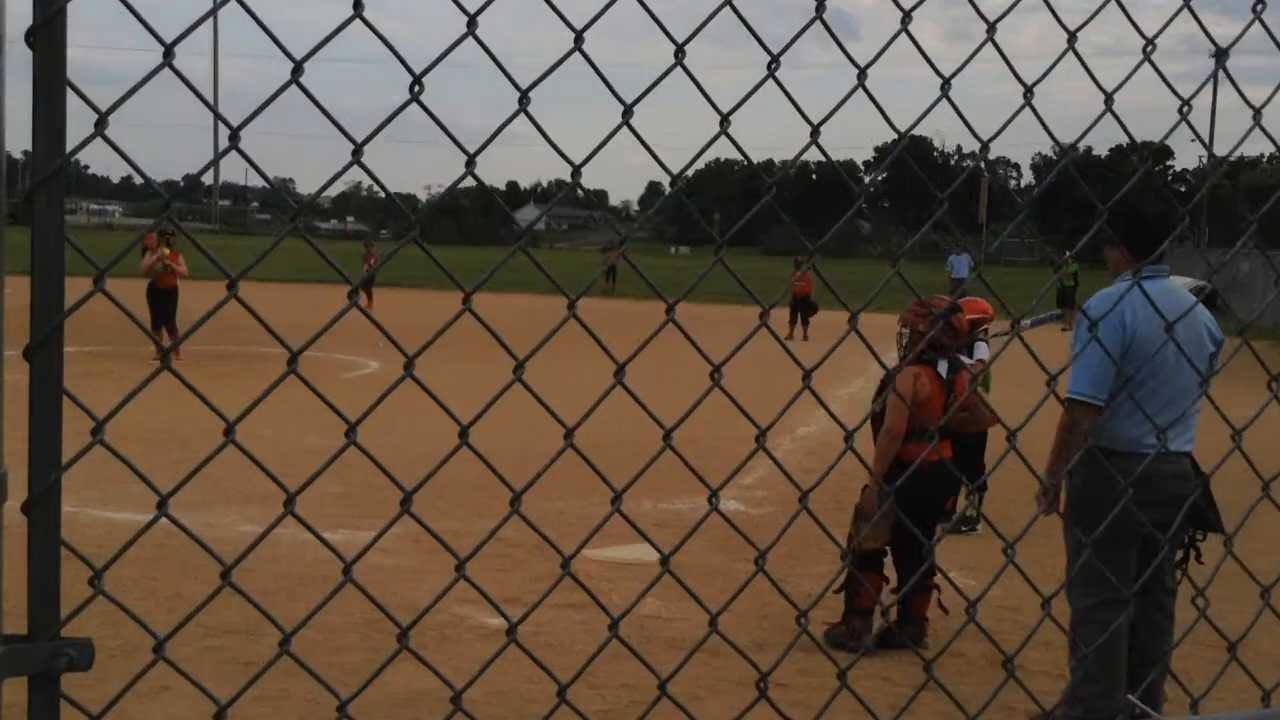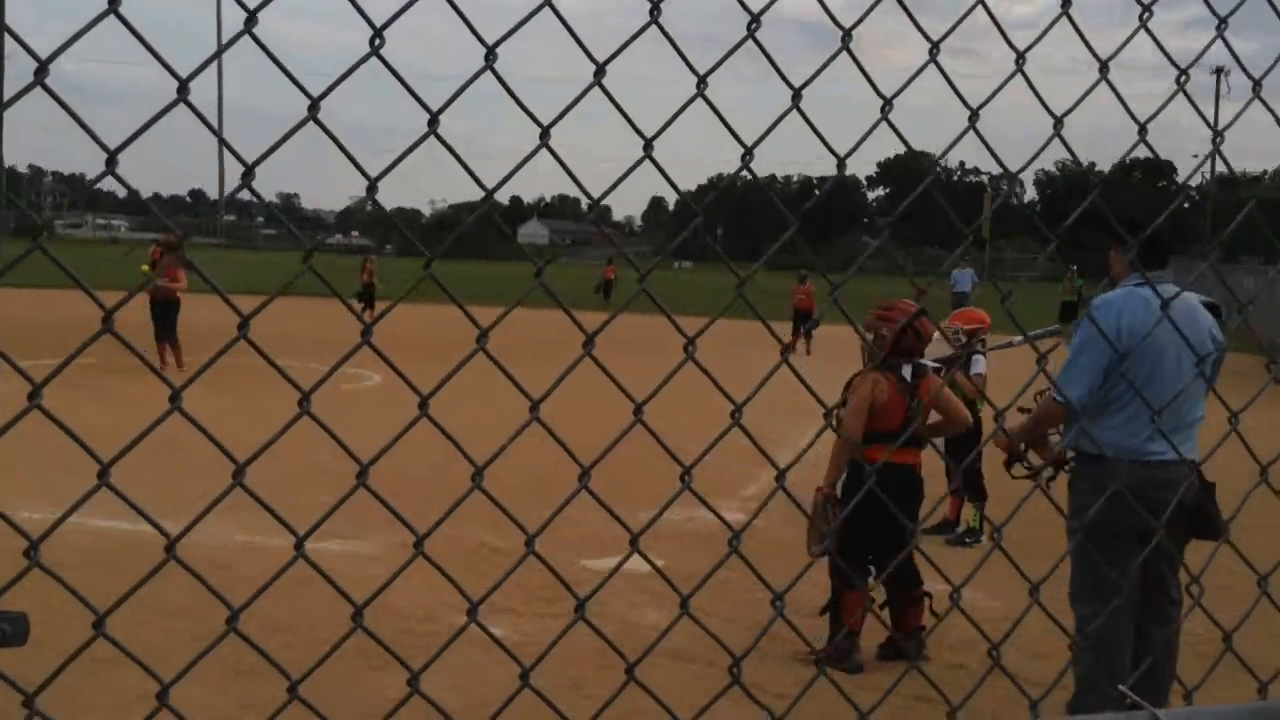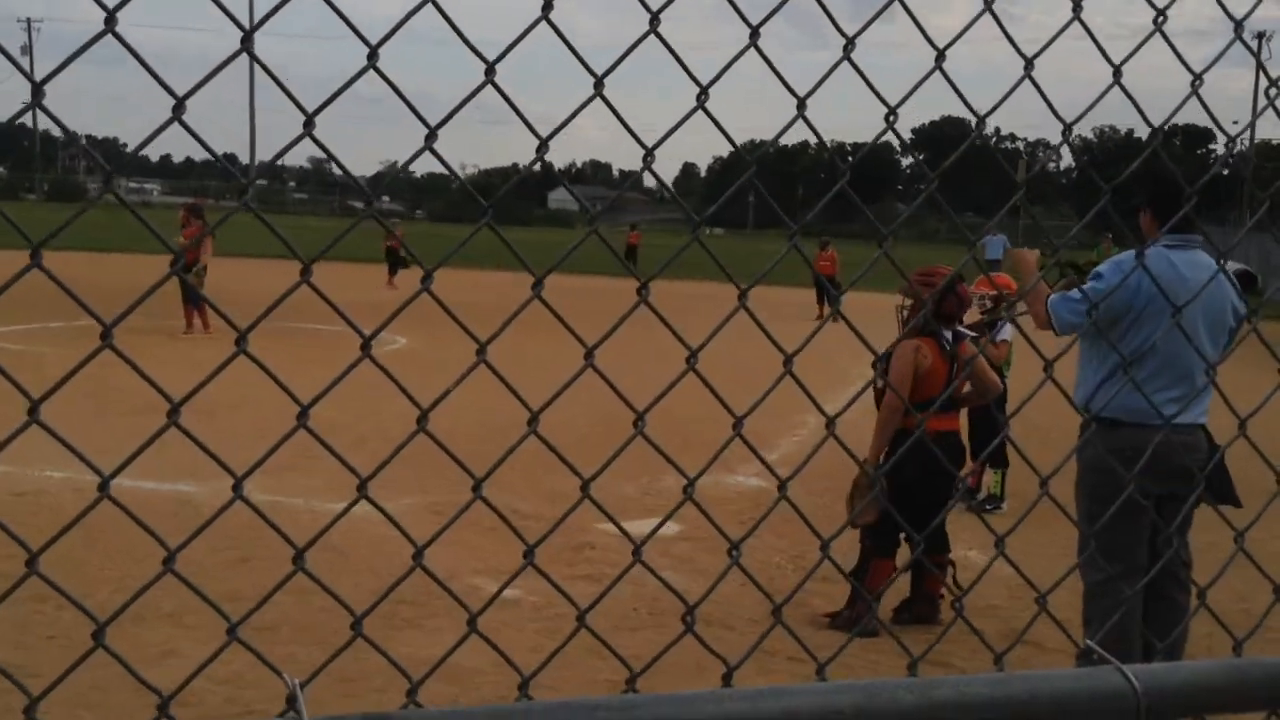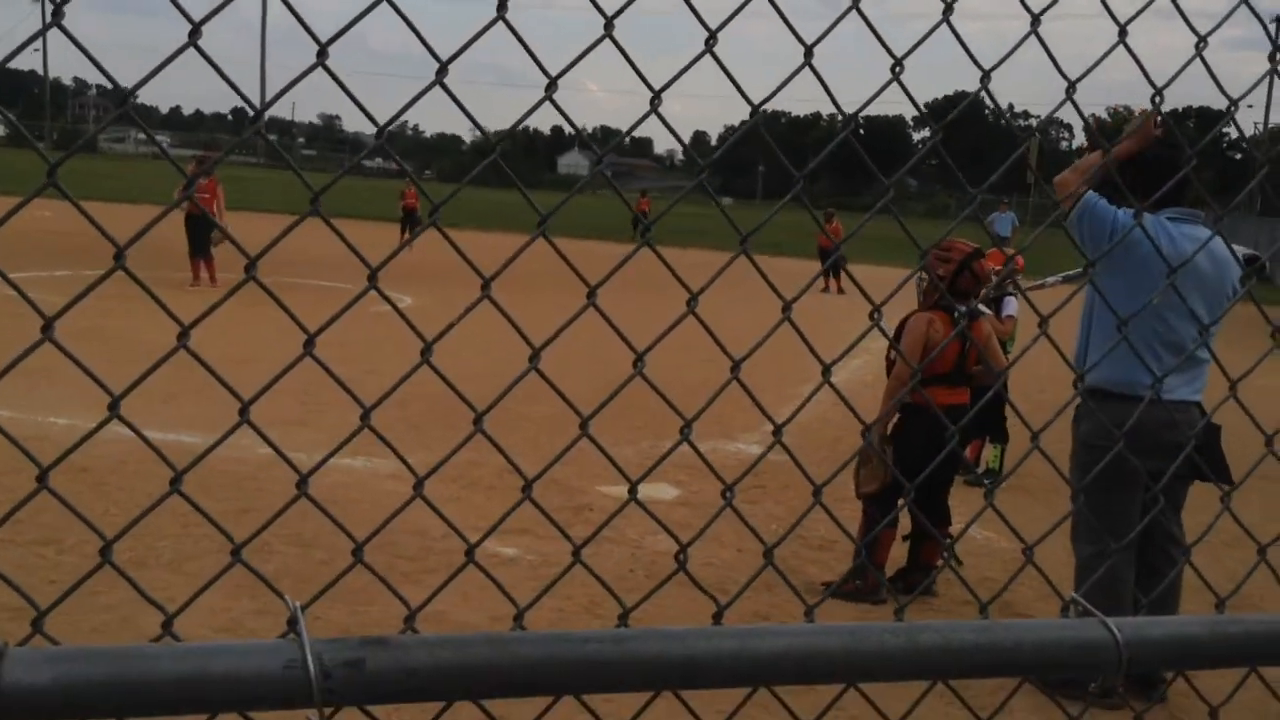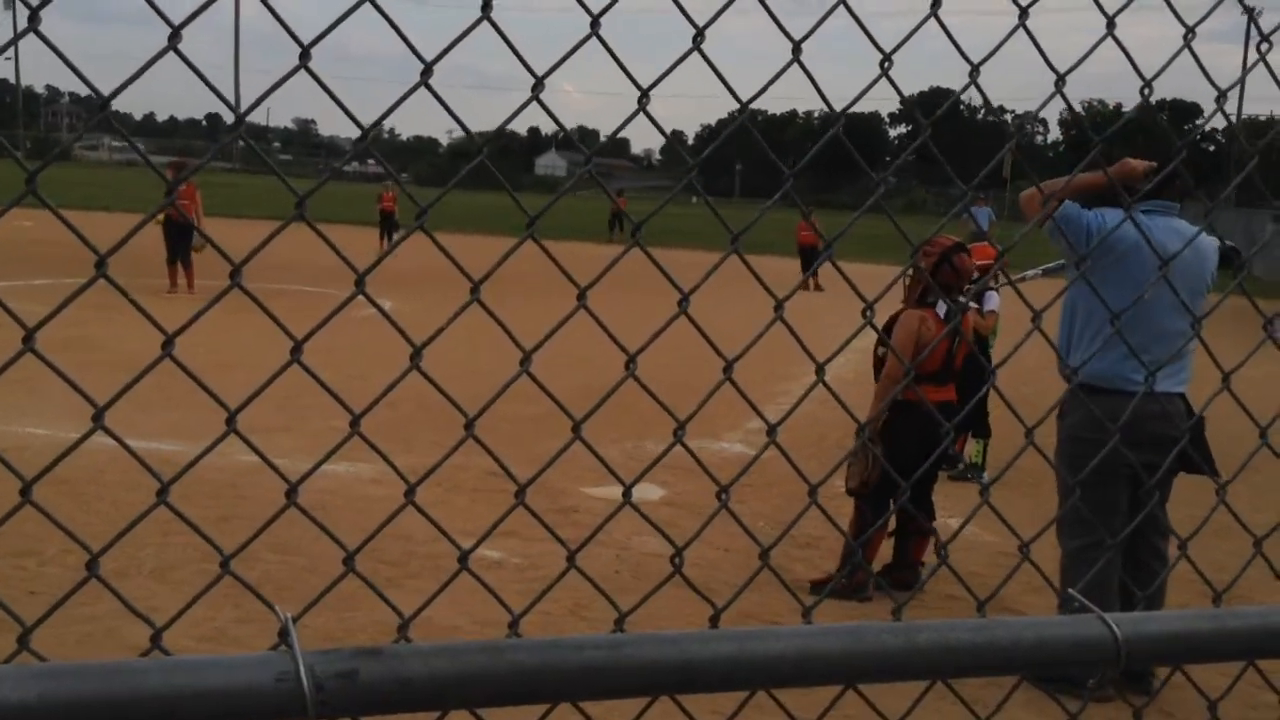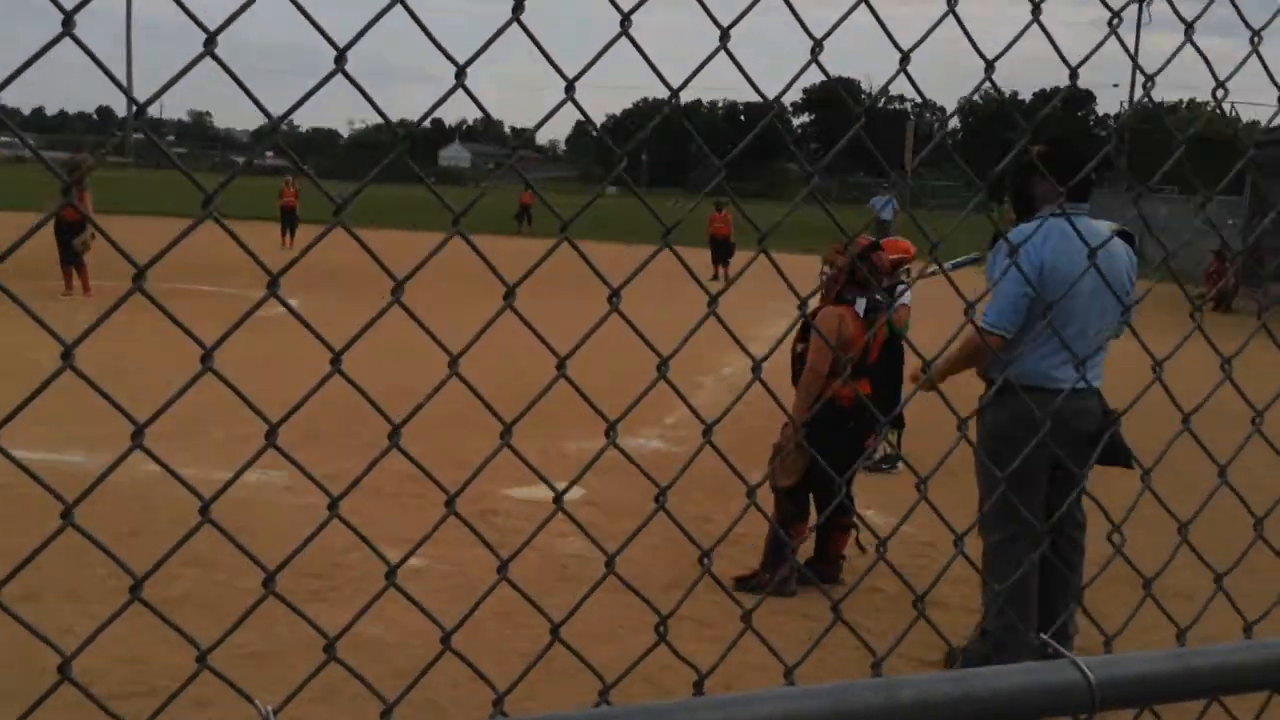
dt=0.7s
person 1, frame 1
left shoulder: (1109, 305)
right shoulder: (1200, 311)
left elbow: (1085, 405)
right elbow: (1194, 395)
left wrist: (1054, 473)
left hip: (1111, 471)
right hip: (1175, 472)
left knee: (1099, 597)
right knee: (1157, 597)
person 1, frame 2
left shoulder: (1108, 309)
right shoulder: (1202, 317)
left elbow: (1067, 401)
right elbow: (1193, 394)
left wrist: (1017, 436)
left hip: (1110, 477)
right hip: (1177, 478)
left knee: (1103, 608)
right knee: (1160, 604)
left ankle: (1099, 711)
right ankle: (1149, 710)
person 1, frame 3
left shoulder: (1128, 271)
right shoulder: (1224, 283)
left elbow: (1051, 316)
left wrist: (1027, 270)
left hip: (1120, 441)
right hip: (1188, 442)
left knee: (1113, 574)
right knee: (1171, 570)
person 1, frame 4
left shoulder: (1127, 236)
right shoulder: (1224, 256)
left elbow: (1066, 185)
left wrist: (1125, 147)
left hip: (1116, 413)
right hip: (1182, 418)
left knee: (1105, 544)
right knee: (1162, 544)
left ankle: (1098, 671)
right ankle: (1148, 669)
person 1, frame 5
left shoulder: (1109, 230)
right shoulder: (1206, 249)
left elbow: (1033, 200)
left wrist: (1107, 178)
left hip: (1101, 409)
right hip: (1170, 415)
left knee: (1091, 539)
right knee: (1148, 540)
left ankle: (1088, 668)
right ankle: (1137, 665)
person 1, frame 6
left shoulder: (1026, 240)
right shoulder: (1119, 249)
left elbow: (994, 338)
right elbow: (1113, 326)
left wrist: (939, 371)
left hip: (1022, 405)
right hip: (1084, 405)
left knee: (1010, 532)
right knee: (1064, 528)
left ankle: (1004, 652)
right ankle: (1054, 647)
person 2, frame 1
left shoulder: (908, 375)
right shoulder: (960, 375)
left elbow: (893, 433)
right elbow: (988, 417)
left wrist: (874, 482)
left hip: (906, 474)
right hip: (940, 475)
left knee: (868, 545)
right knee: (918, 550)
left ankle: (857, 628)
right ankle: (911, 628)
person 2, frame 2
left shoulder: (869, 381)
right shoulder: (928, 380)
left elbow: (849, 438)
right elbow: (962, 420)
left wrist: (829, 484)
left hip: (869, 480)
right hip: (908, 479)
left knee: (849, 560)
right knee: (900, 559)
left ankle: (844, 646)
right ankle: (910, 637)
person 2, frame 3
left shoulder: (911, 347)
right shoulder: (963, 347)
left elbow: (893, 406)
right elbow: (992, 389)
left wrist: (873, 456)
left hip: (914, 449)
right hip: (949, 448)
left knee: (881, 527)
right knee: (930, 527)
left ankle: (862, 611)
right ankle: (925, 602)
person 2, frame 4
left shoulder: (924, 321)
right shoulder: (978, 324)
left elbow: (902, 377)
right elbow: (998, 369)
left wrist: (879, 425)
left hip: (921, 419)
right hip: (956, 419)
left knee: (882, 495)
right knee: (933, 498)
left ankle: (867, 579)
right ankle: (921, 573)
person 2, frame 5
left shoulder: (913, 318)
right shoulder: (960, 317)
left elbow: (893, 373)
left wrist: (871, 422)
left hip: (910, 414)
right hip: (942, 413)
left knee: (874, 492)
right knee: (918, 492)
left ankle: (854, 575)
right ankle: (906, 569)
person 2, frame 6
left shoulder: (832, 315)
right shoulder: (876, 314)
left elbow: (816, 372)
left wrist: (795, 420)
left hip: (829, 412)
right hip: (859, 410)
left knee: (793, 488)
right knee: (837, 487)
left ankle: (777, 572)
right ankle: (827, 563)
person 3, frame 1
left shoulder: (980, 346)
right shoulder: (960, 346)
left elbow: (975, 375)
left wrist: (957, 358)
left knee: (973, 465)
right knee: (953, 461)
left ankle: (972, 518)
person 3, frame 2
left shoulder: (977, 358)
right shoulder: (957, 357)
left elbow: (973, 391)
left wrist: (955, 370)
left hip: (969, 423)
left knee: (971, 475)
right knee: (954, 472)
left ankle: (975, 529)
right ankle: (952, 520)
person 3, frame 3
left shoulder: (1004, 325)
right shoulder: (983, 325)
left elbow: (999, 357)
left wrist: (980, 337)
left knee: (995, 442)
right knee: (977, 440)
left ankle: (996, 496)
right ankle: (974, 486)
person 3, frame 4
left shoulder: (1008, 300)
right shoulder: (989, 298)
left elbow: (1005, 333)
left wrist: (984, 311)
left knee: (994, 417)
right knee: (975, 413)
left ankle: (994, 471)
right ankle: (972, 461)
person 3, frame 5
left shoulder: (990, 295)
right shoulder: (971, 292)
left elbow: (987, 328)
left hip: (978, 361)
right hip: (963, 358)
left knee: (977, 411)
right knee: (959, 407)
left ankle: (977, 466)
right ankle: (956, 455)
person 3, frame 6
left shoulder: (901, 290)
right shoulder: (883, 286)
left elbow: (900, 322)
left hip: (891, 352)
left knee: (891, 402)
right knee: (874, 398)
left ankle: (893, 456)
